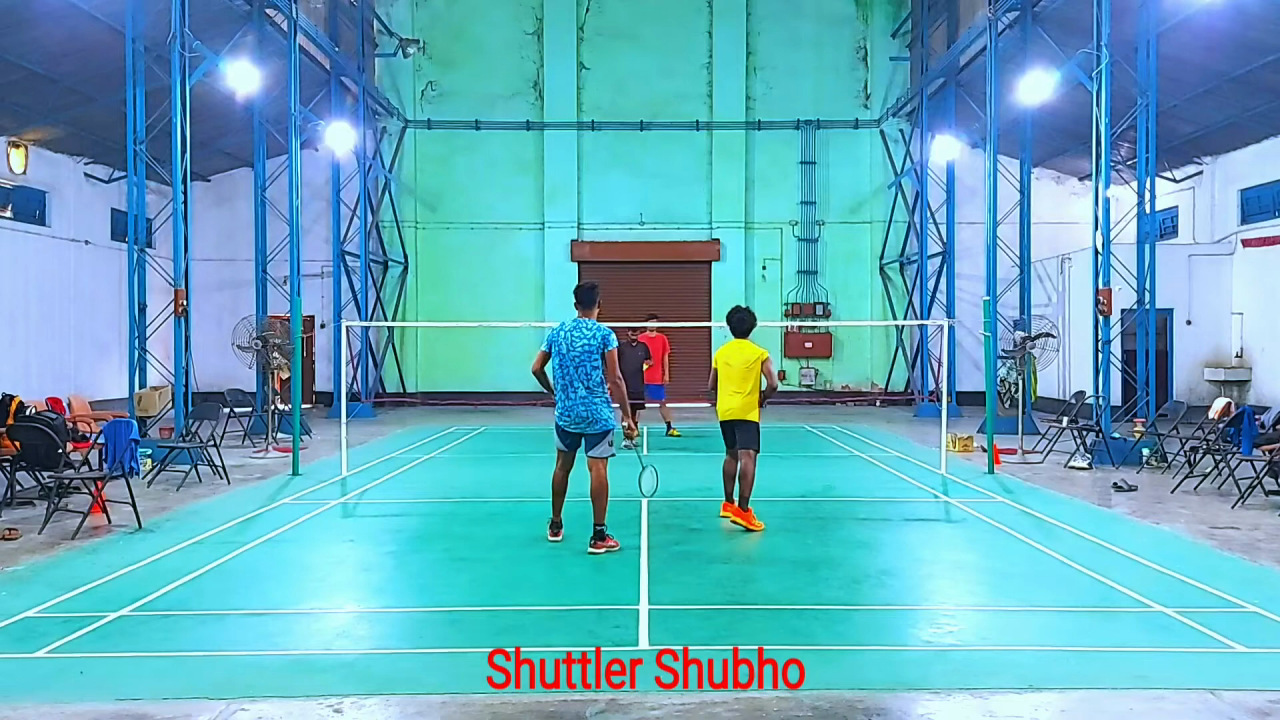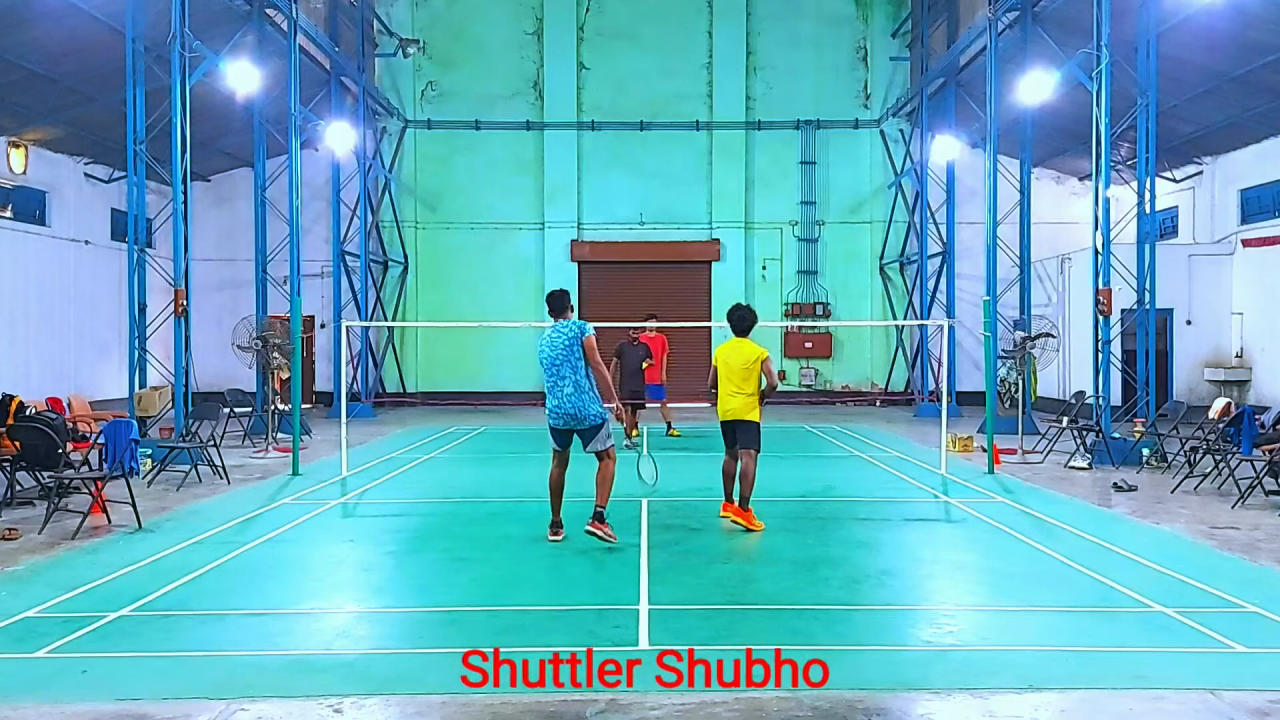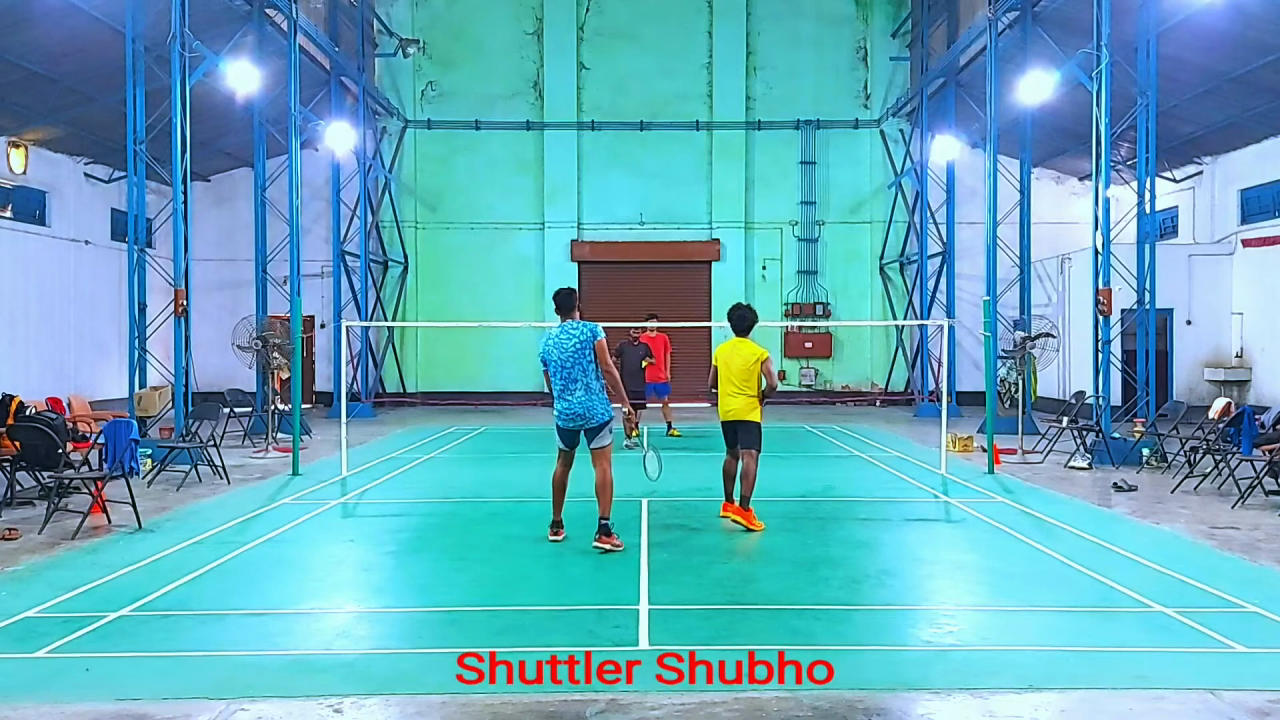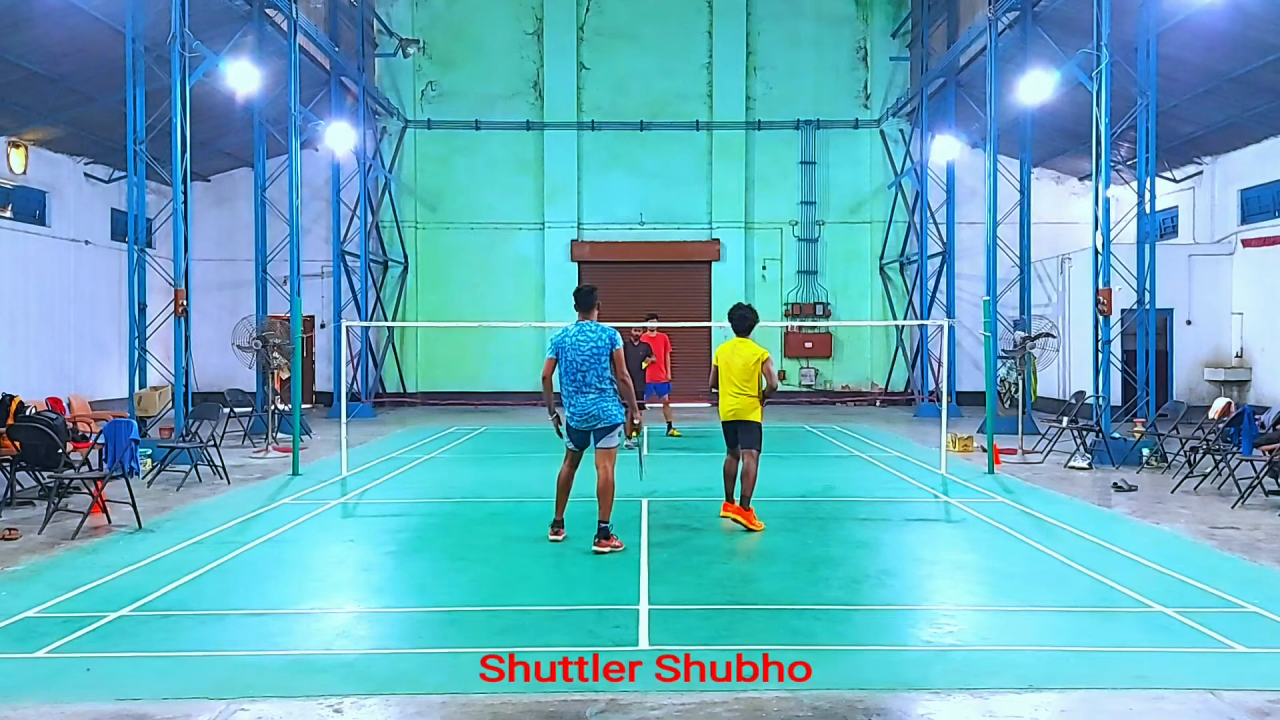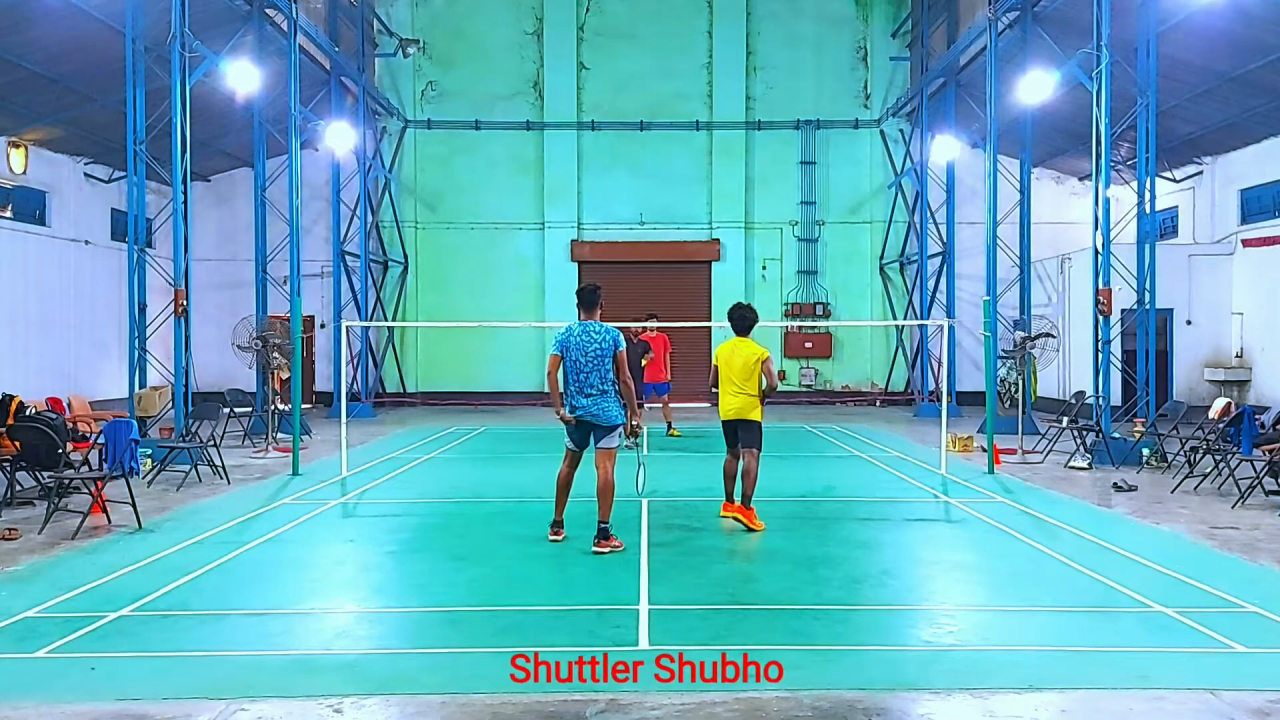
dt=0.4s
person 1, frame 1
left shoulder: (557, 332)
right shoulder: (605, 334)
left elbow: (537, 369)
right elbow: (615, 379)
left wrist: (554, 392)
right wrist: (627, 416)
left hip: (565, 413)
right hip: (597, 412)
left knee: (562, 466)
right knee: (598, 470)
left ankle: (555, 525)
right ankle: (599, 536)
person 1, frame 2
left shoulder: (543, 341)
right shoulder: (582, 328)
right elbow: (596, 364)
right wrist: (614, 400)
left hip: (556, 412)
right hip: (588, 408)
left knee: (559, 465)
right knee: (608, 459)
left ankle: (555, 525)
right ankle: (598, 516)
person 1, frame 3
left shoulder: (546, 342)
right shoulder: (592, 330)
right elbow: (608, 368)
right wrist: (625, 403)
left hip: (564, 412)
right hip: (596, 409)
left knee: (562, 465)
right knee: (603, 467)
left ankle: (556, 526)
right ankle: (604, 531)
person 1, frame 4
left shoulder: (560, 337)
right shoulder: (610, 335)
left elbow: (546, 376)
right elbow: (622, 377)
left wrist: (553, 413)
right wrist: (634, 411)
left hip: (575, 414)
right hip: (607, 411)
left knee: (569, 465)
right knee: (605, 469)
left ankle: (557, 525)
right ankle: (603, 535)
person 1, frame 5
left shoulder: (564, 335)
right shoulder: (613, 335)
left elbow: (551, 373)
right elbow: (624, 379)
left wrist: (559, 409)
right wrist: (633, 414)
left hip: (576, 412)
right hip: (608, 412)
left knee: (568, 465)
right knee: (605, 469)
left ankle: (557, 525)
right ankle: (602, 535)
person 2, frame 1
left shoulder: (720, 352)
right shoulder: (759, 353)
left elbow: (711, 386)
right elbow: (773, 384)
right wrist: (762, 398)
left hip: (724, 411)
right hip: (746, 412)
left knee: (732, 454)
right knee: (748, 457)
left ankle: (728, 503)
right ankle: (742, 510)
person 2, frame 2
left shoulder: (720, 351)
right shoulder: (759, 353)
left elbow: (711, 384)
right elbow: (772, 383)
right wrist: (762, 397)
left hip: (725, 411)
right hip: (747, 411)
left knee: (731, 455)
right knee: (748, 457)
left ankle: (728, 504)
right ankle: (743, 510)
person 2, frame 3
left shoulder: (720, 350)
right shoulder: (759, 353)
left elbow: (712, 384)
right elbow: (772, 384)
right wrist: (762, 397)
left hip: (727, 411)
right hip: (749, 411)
left knee: (732, 455)
right knee: (750, 457)
left ankle: (729, 504)
right ankle: (744, 510)
person 2, frame 4
left shoulder: (721, 350)
right shoulder: (760, 353)
left elbow: (713, 383)
right elbow: (772, 385)
right wrist: (762, 397)
left hip: (727, 411)
right hip: (749, 411)
left knee: (732, 454)
right knee: (750, 457)
left ankle: (729, 504)
right ankle: (744, 509)
person 2, frame 5
left shoulder: (721, 350)
right shoulder: (760, 352)
left elbow: (713, 383)
right elbow: (772, 384)
right wrist: (762, 397)
left hip: (727, 411)
right hip: (749, 411)
left knee: (732, 454)
right knee: (751, 456)
left ankle: (729, 504)
right ankle: (745, 508)
